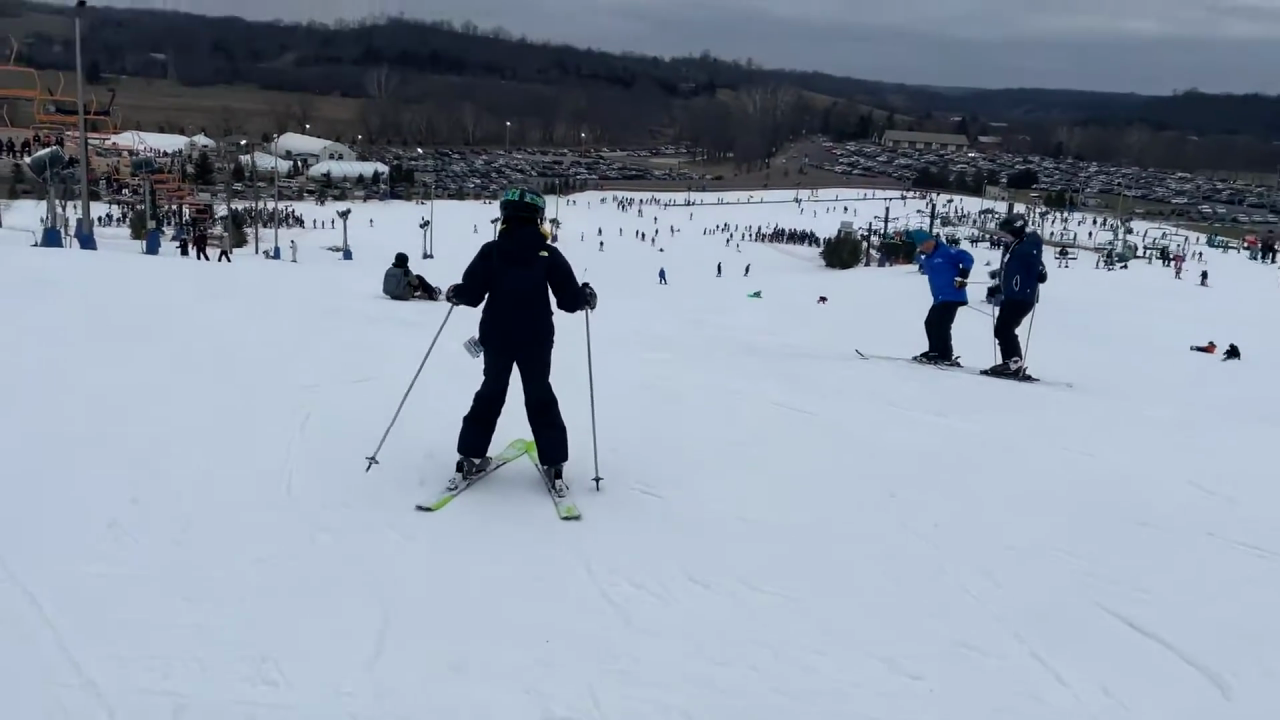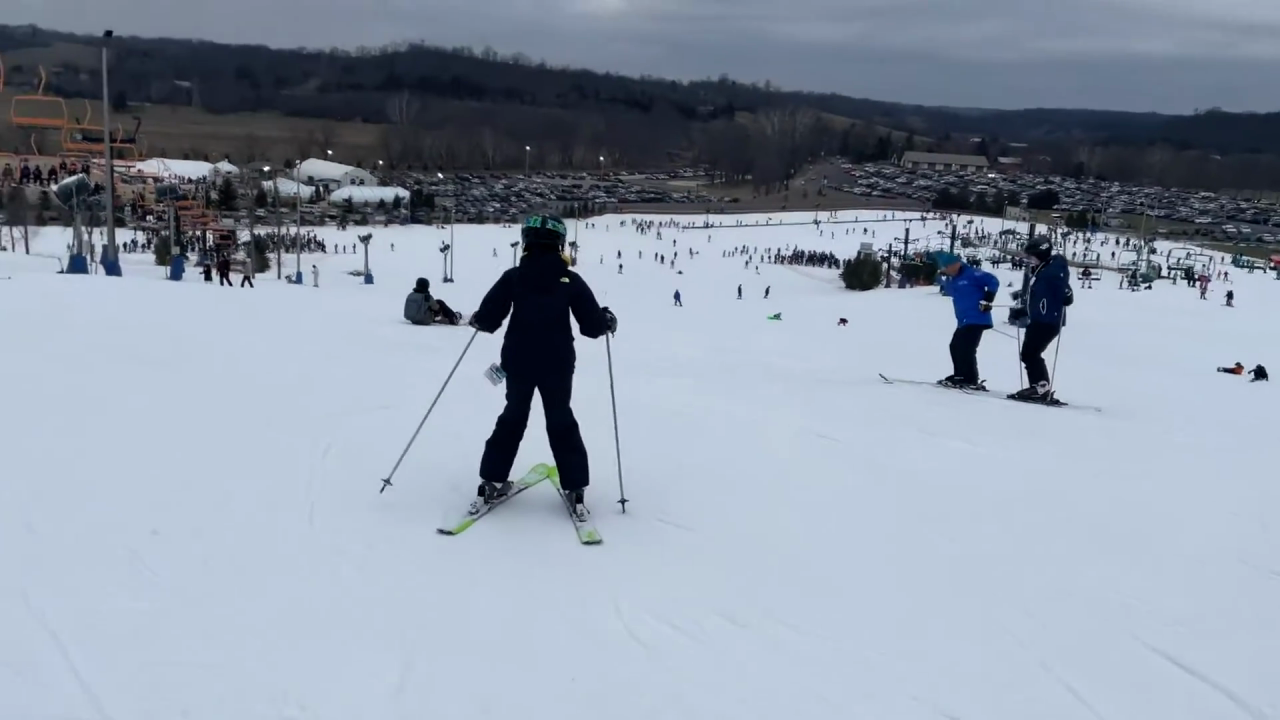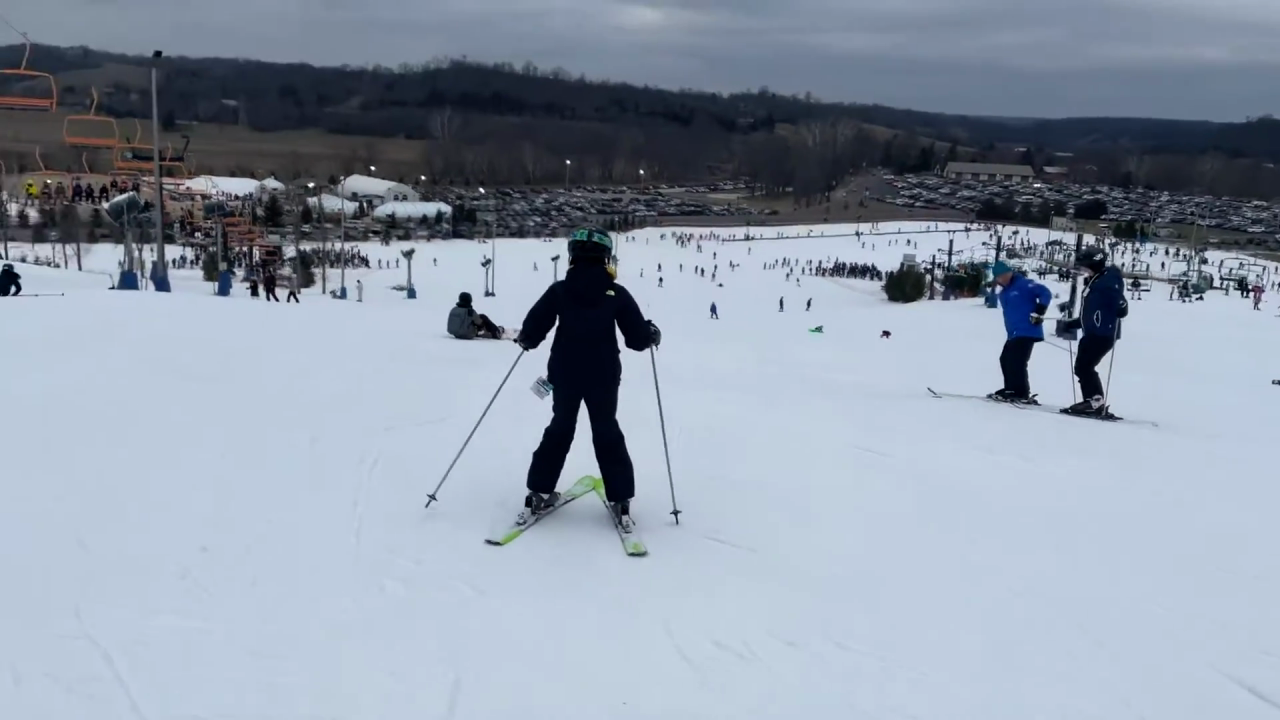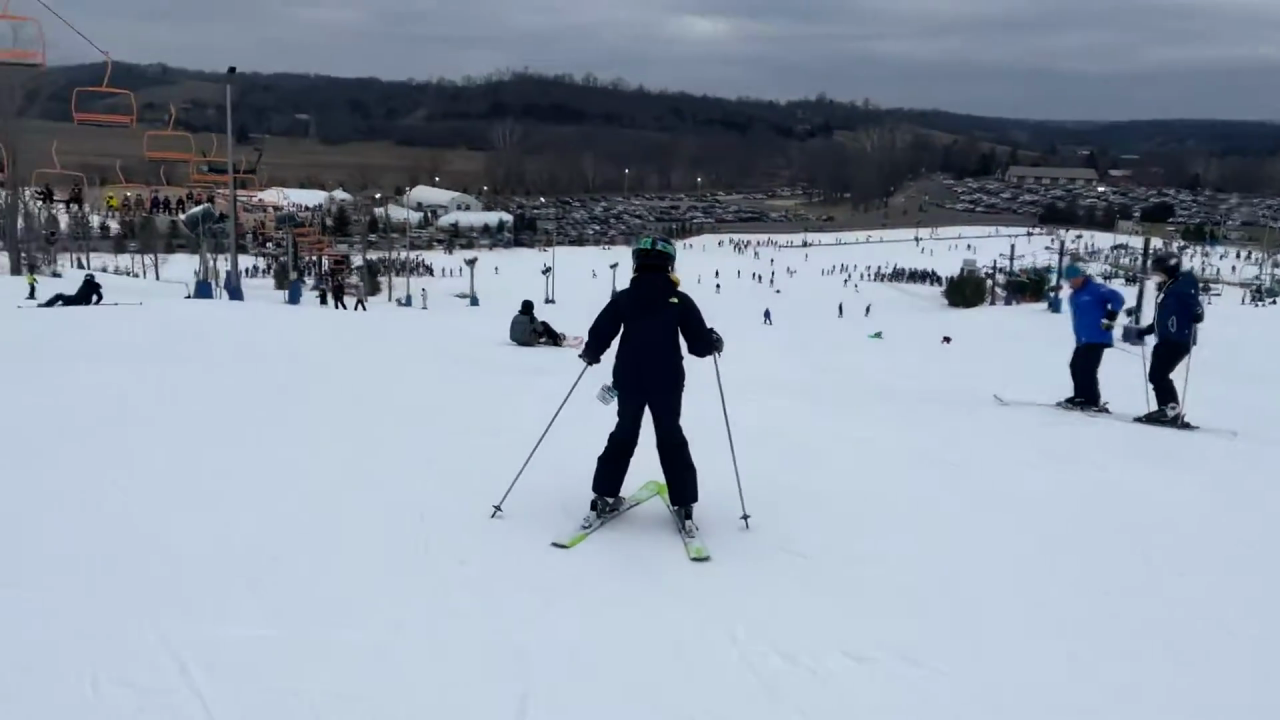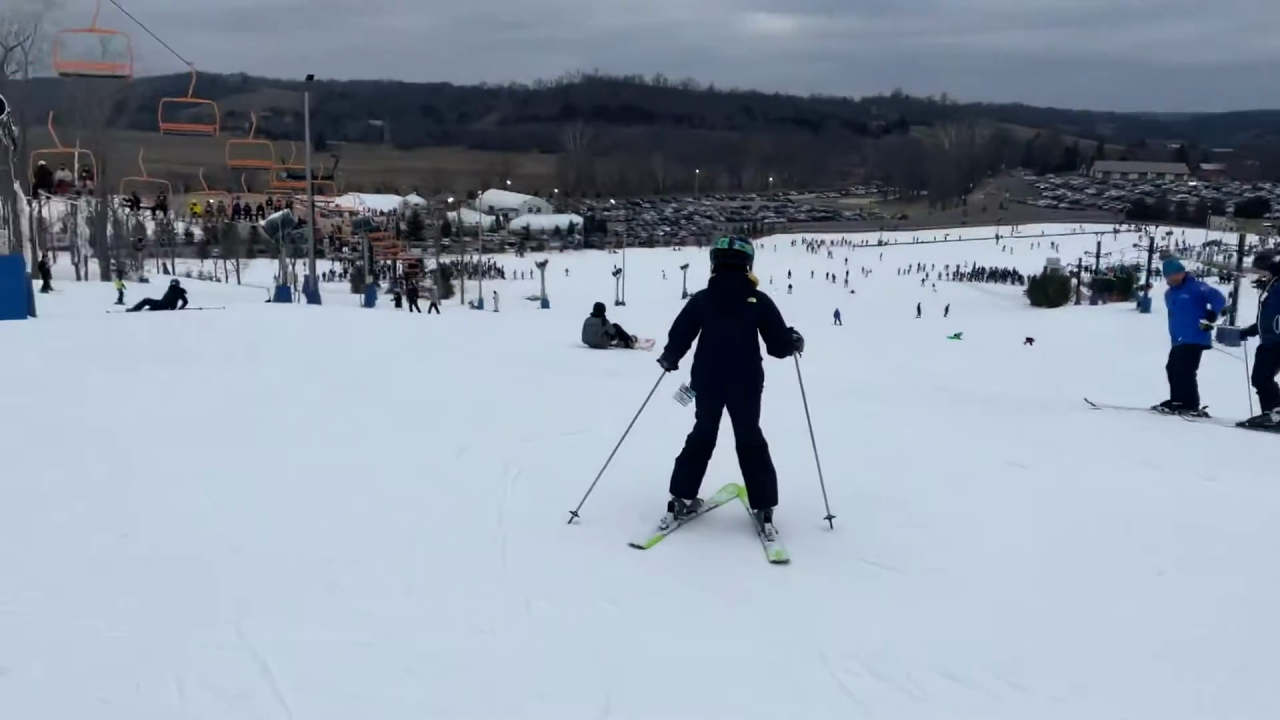
dt=0.1s
person 1, frame 1
left shoulder: (491, 250)
right shoulder: (549, 254)
left elbow: (473, 292)
right elbow: (569, 299)
left wrist: (455, 294)
right wrist: (587, 297)
left hip: (496, 337)
right hip: (536, 339)
left knee: (490, 394)
right knee: (540, 397)
left ankle: (470, 458)
right ankle: (553, 465)
person 1, frame 2
left shoulder: (513, 277)
right shoulder: (571, 280)
left elbow: (490, 316)
right elbow: (592, 324)
left wrist: (477, 320)
right wrist: (608, 322)
left hip: (518, 363)
right hip: (558, 365)
left knee: (512, 418)
right knee: (562, 422)
left ankle: (492, 482)
right ankle: (575, 489)
person 1, frame 3
left shoulder: (559, 290)
right shoulder: (616, 294)
left elbow: (534, 327)
right elbow: (636, 338)
left wrist: (525, 340)
right wrist: (651, 335)
left hip: (565, 375)
right hip: (603, 377)
left knee: (559, 430)
right knee: (607, 435)
left ankle: (539, 493)
right ankle: (621, 501)
person 1, frame 4
left shoulder: (623, 298)
right shoulder: (680, 301)
left elbow: (599, 335)
right elbow: (699, 345)
left wrist: (590, 353)
right wrist: (714, 342)
left hip: (629, 381)
right hip: (667, 383)
left knee: (623, 435)
right knee: (671, 439)
left ankle: (604, 497)
right ankle: (684, 505)
person 1, frame 5
left shoulder: (701, 299)
right shoulder: (758, 300)
left elbow: (680, 337)
right elbow: (778, 345)
left wrist: (668, 359)
right wrist: (794, 343)
left hip: (707, 382)
right hip: (746, 384)
left knee: (702, 436)
right knee: (751, 441)
left ankle: (682, 498)
right ankle: (764, 508)
